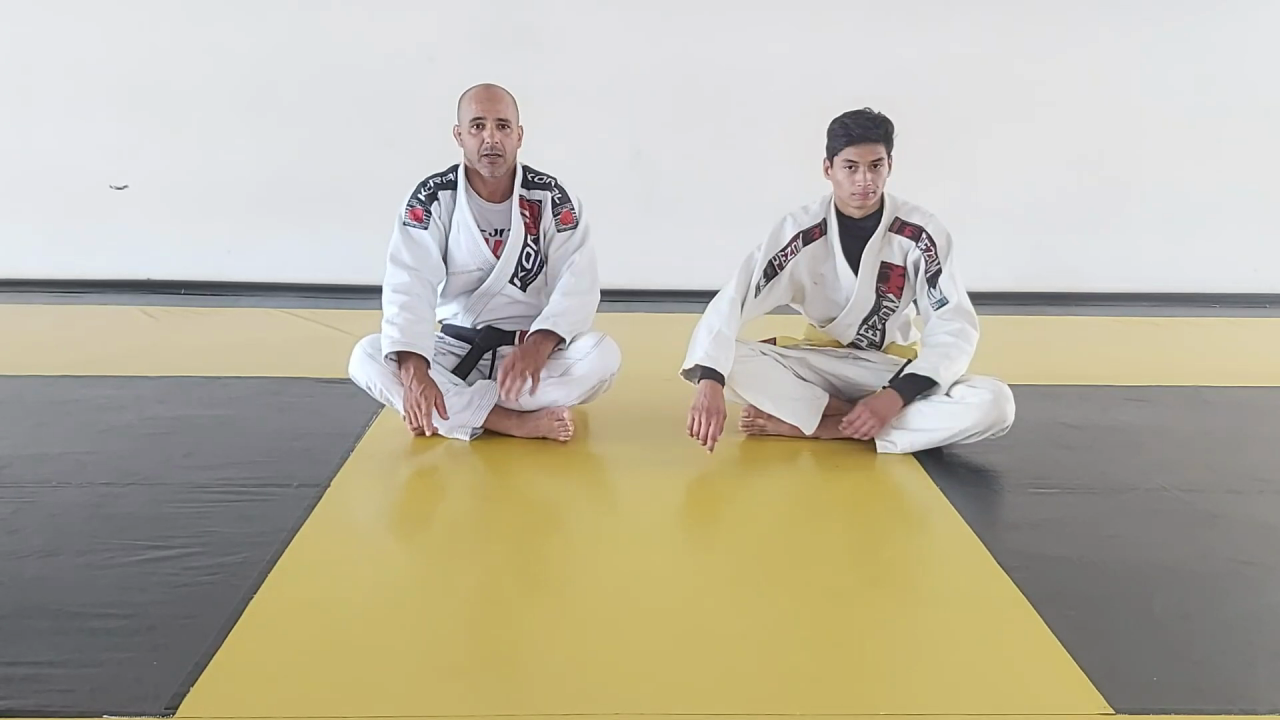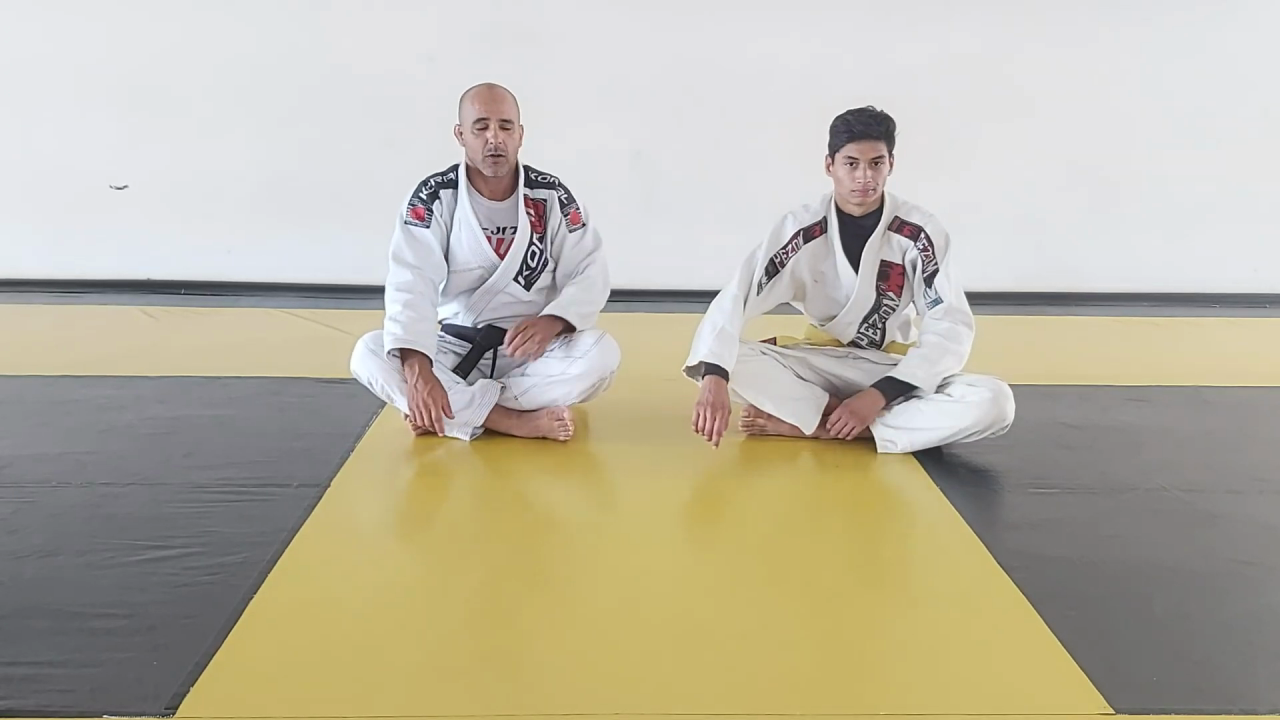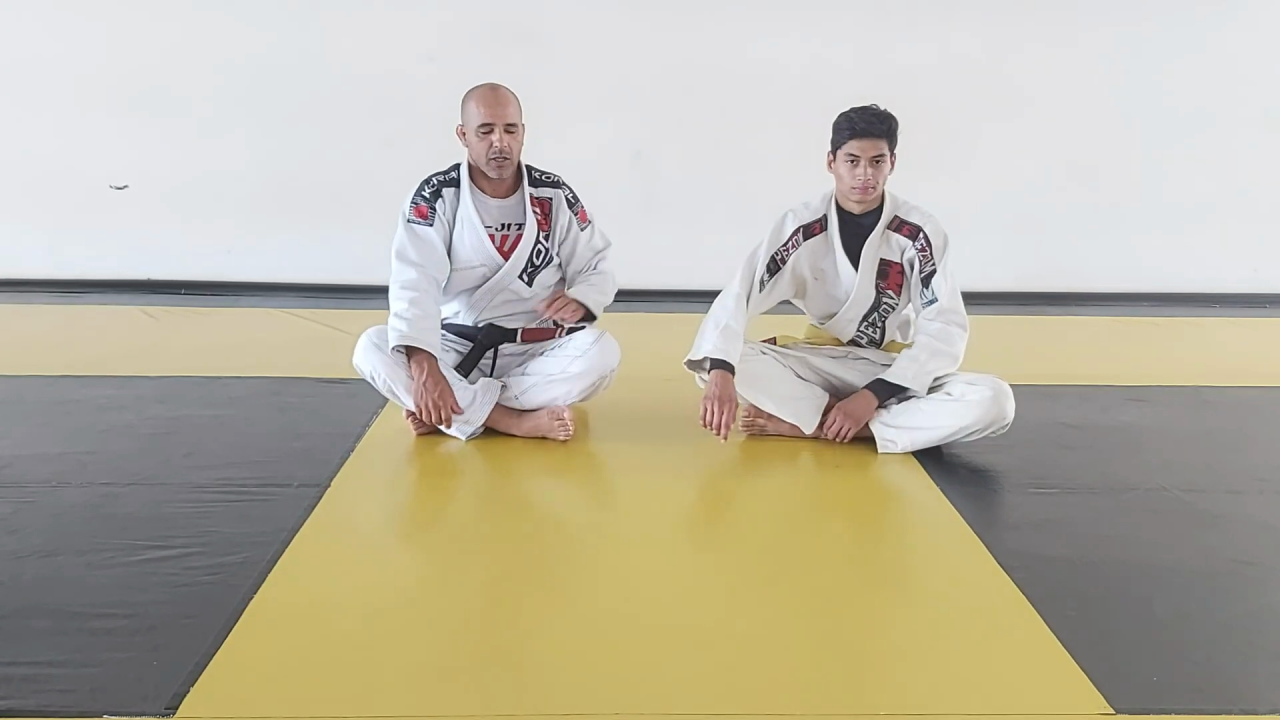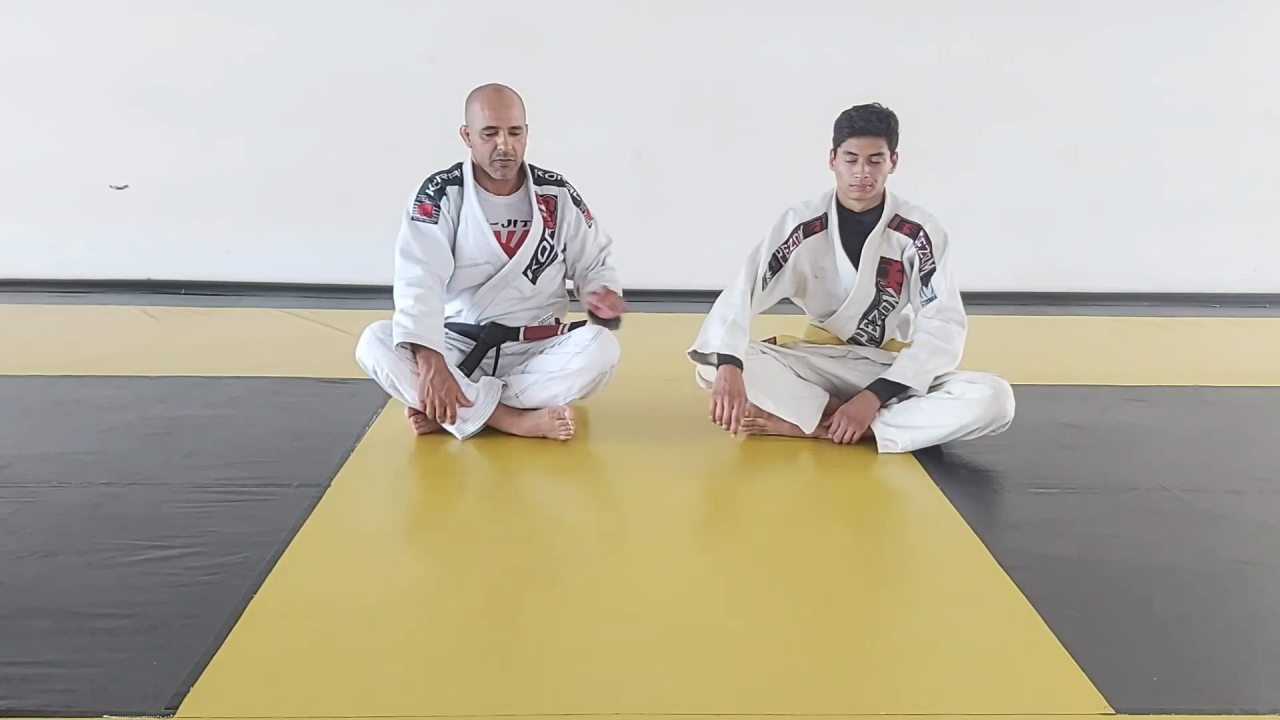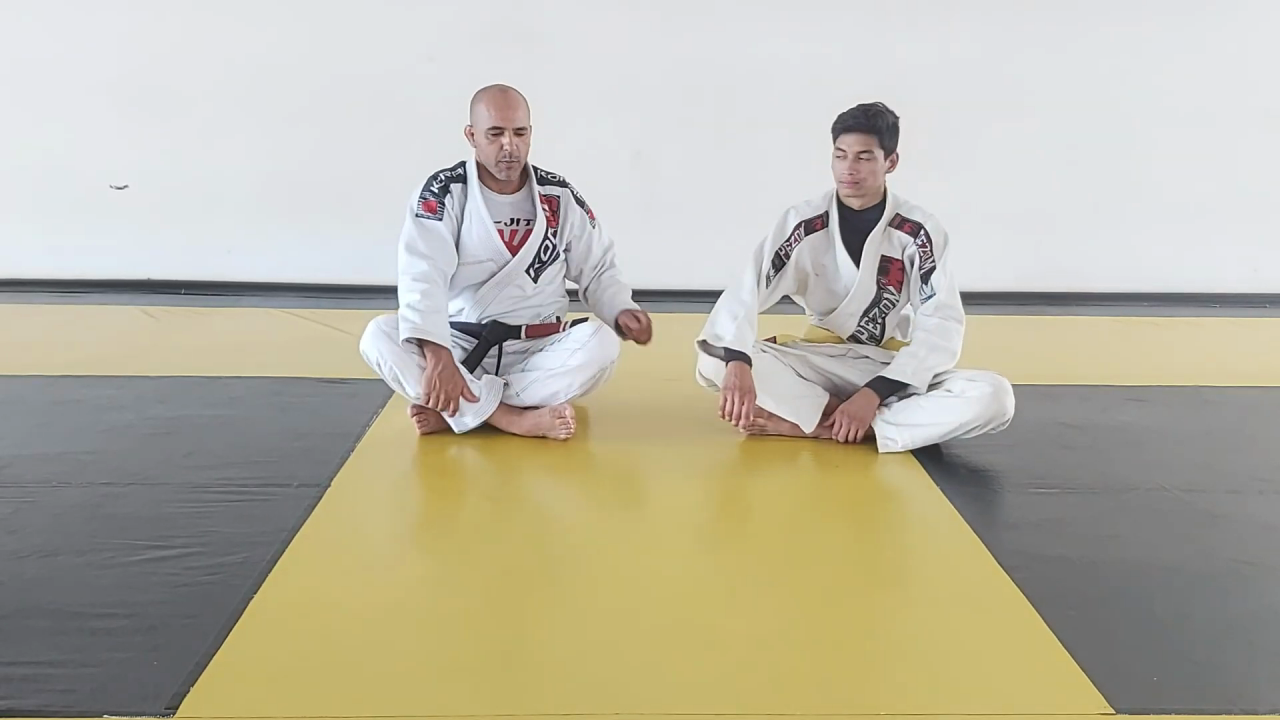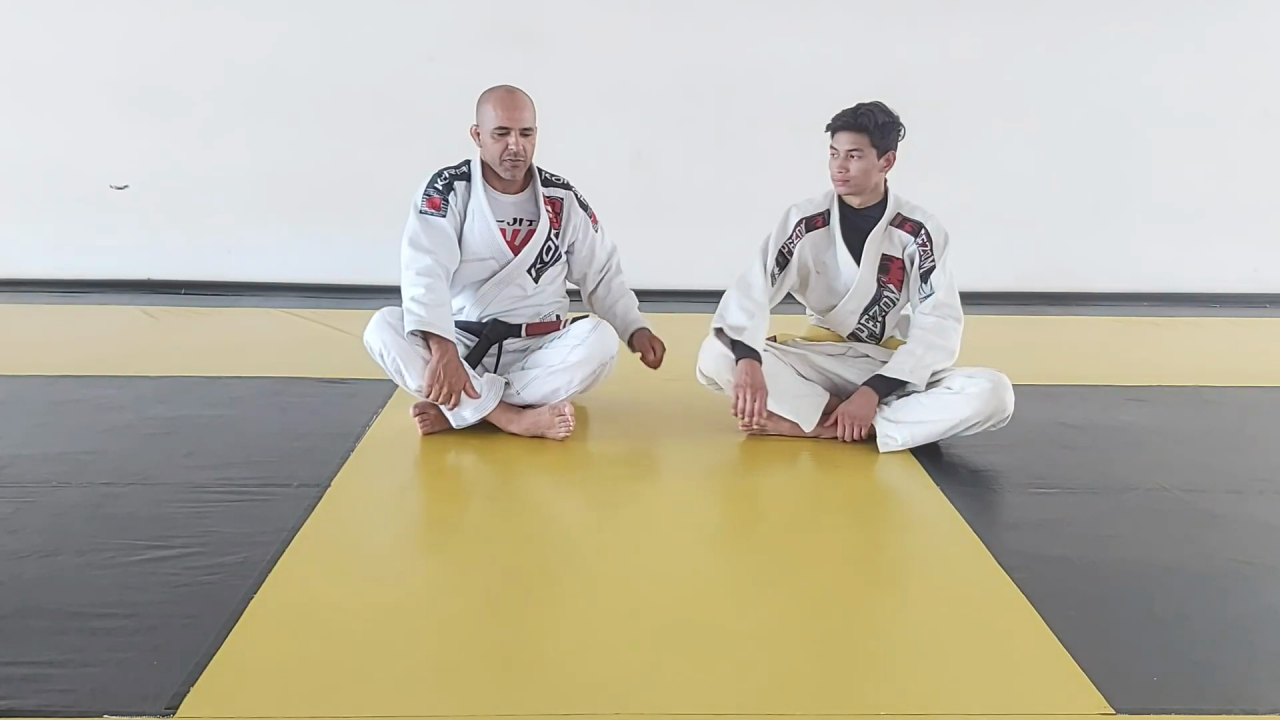
dt=0.1s
person 1, frame 1
left shoulder: (549, 198)
right shoulder: (432, 199)
left elbow: (577, 281)
right elbow: (408, 287)
left wrist: (537, 345)
right wrist: (414, 371)
left hip: (532, 347)
right hip: (457, 350)
left knee: (602, 357)
right knee: (368, 359)
left ankle: (456, 413)
right ankle: (514, 421)
person 1, frame 2
left shoulder: (552, 197)
right shoulder: (433, 198)
left elbow: (590, 274)
right elbow: (411, 286)
left wrist: (552, 322)
right wrist: (418, 369)
left hip: (536, 349)
right hip: (458, 349)
left knee: (601, 355)
right knee: (370, 355)
left ankle: (459, 413)
right ankle: (514, 420)
person 1, frame 3
left shoulder: (555, 196)
right shoulder: (435, 197)
left elbow: (595, 269)
right elbow: (413, 285)
left wrist: (578, 300)
right wrist: (424, 366)
left hip: (536, 352)
right hip: (458, 348)
left knee: (602, 352)
right knee: (372, 349)
left ankle: (453, 413)
right ankle: (514, 420)
person 1, frame 4
left shoulder: (557, 195)
right shoulder: (438, 195)
left elbow: (597, 263)
right elbow: (418, 282)
left wrist: (603, 295)
right wrist: (430, 363)
left hip: (538, 351)
right hip: (461, 347)
left knee: (601, 349)
right knee: (375, 343)
left ankle: (450, 413)
right ankle: (513, 419)
person 1, frame 5
left shoulder: (559, 196)
right shoulder: (442, 193)
left elbow: (597, 267)
right elbow: (421, 280)
left wrist: (624, 312)
right wrist: (438, 357)
left hip: (540, 351)
right hip: (462, 347)
left knee: (600, 344)
right knee: (380, 337)
left ankle: (450, 411)
right ankle: (514, 417)
person 1, frame 6
left shoulder: (562, 198)
right shoulder: (445, 190)
left elbow: (602, 273)
right elbow: (425, 275)
left wrist: (637, 331)
right wrist: (442, 347)
left hip: (541, 349)
right hip: (463, 345)
left knee: (601, 339)
right knee: (384, 328)
left ankle: (456, 410)
right ankle: (511, 417)
person 2, frame 1
left shoulder: (921, 231)
right shoulder: (800, 230)
left elbow: (955, 325)
right elbow: (732, 302)
left wrist: (899, 394)
right wrist: (711, 382)
left hip: (895, 372)
right hip: (820, 365)
left knee: (994, 404)
right knee: (728, 364)
left ankle: (808, 424)
person 2, frame 2
left shoulder: (920, 231)
right shoulder: (800, 228)
left elbow: (949, 325)
right elbow: (734, 300)
left wrist: (881, 394)
right wrist: (713, 377)
left hip: (893, 373)
right hip: (820, 365)
left knee: (994, 403)
right knee: (729, 364)
left ankle: (808, 423)
person 2, frame 3
left shoulder: (920, 231)
right shoulder: (800, 226)
left elbow: (943, 328)
right elbow: (738, 297)
left wrist: (873, 395)
right wrist: (721, 374)
left hip: (891, 373)
right hip: (821, 364)
left knee: (994, 402)
right knee: (715, 367)
left ankle: (808, 423)
person 2, frame 4
left shoulder: (920, 230)
right shoulder: (801, 224)
left elbow: (942, 326)
right elbow: (741, 295)
left wrist: (875, 395)
right wrist: (727, 369)
left hip: (892, 372)
right hip: (821, 362)
left knee: (994, 400)
right knee: (713, 367)
left ankle: (810, 423)
person 2, frame 5
left shoulder: (920, 230)
right shoulder: (802, 222)
left elbow: (940, 325)
right elbow: (746, 293)
left wrist: (874, 393)
right wrist: (738, 365)
left hip: (892, 370)
right hip: (821, 363)
left knee: (993, 398)
right knee: (715, 362)
left ankle: (809, 421)
person 2, frame 6
left shoulder: (921, 230)
right shoulder: (804, 220)
left elbow: (939, 324)
right elbow: (751, 290)
left wrist: (874, 391)
right wrist: (747, 361)
left hip: (892, 370)
right hip: (821, 362)
left knee: (993, 394)
right knee: (715, 359)
left ankle: (814, 422)
